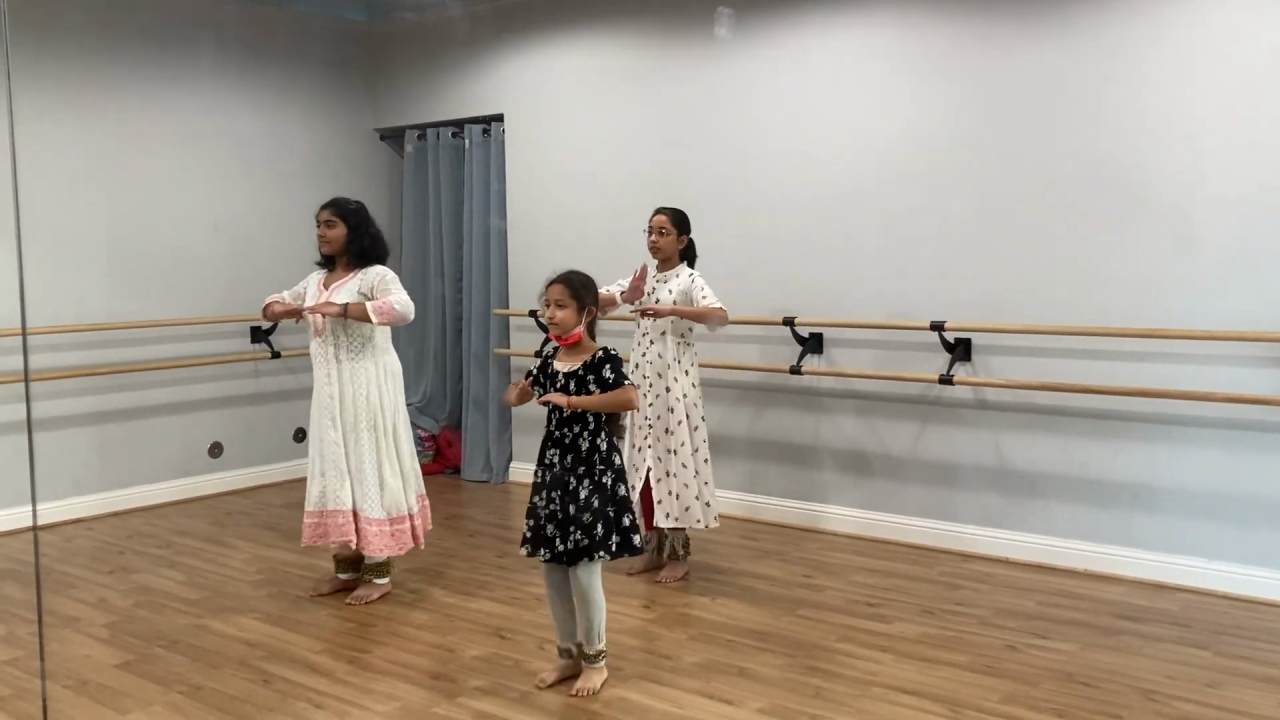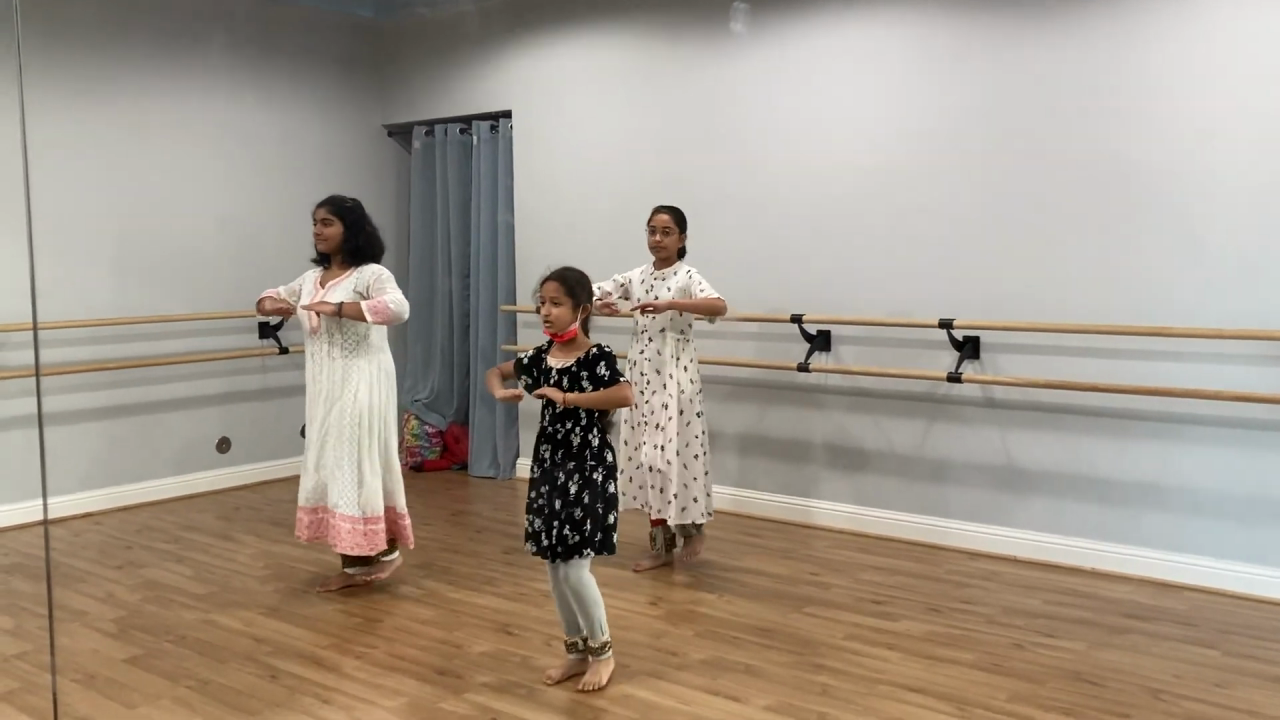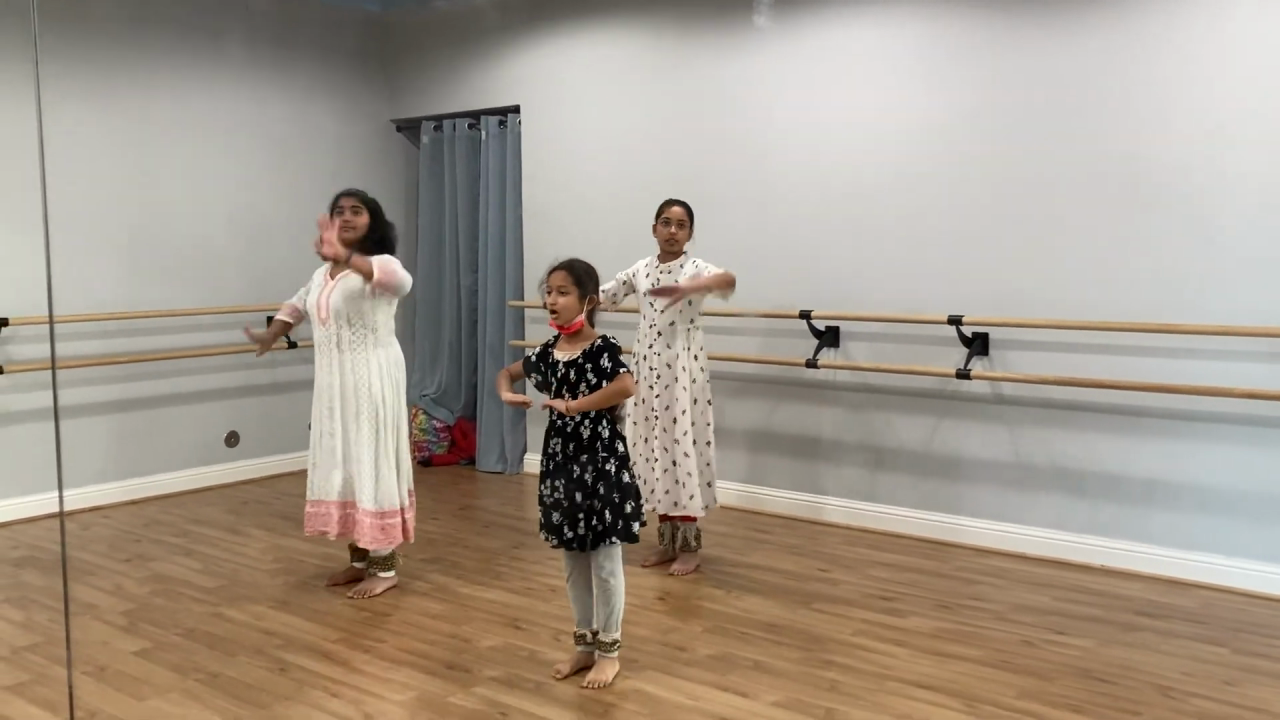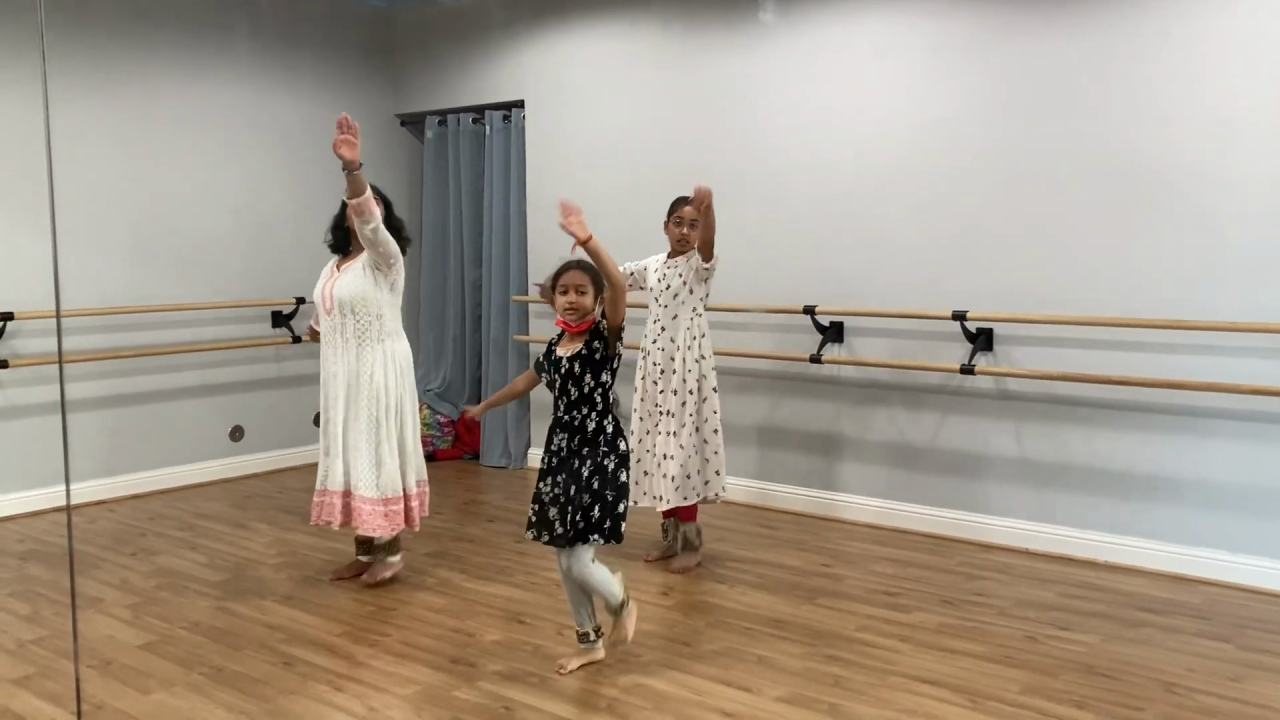
dt=0.5s
person 1, frame 1
left shoulder: (603, 359)
right shoulder: (549, 360)
left elbow: (630, 398)
right elbow: (513, 391)
left wrist: (572, 401)
right wrist: (518, 397)
left hip: (593, 473)
right hip: (553, 470)
left knee: (584, 572)
right knee: (552, 571)
left ankle: (595, 661)
right ankle: (569, 654)
person 1, frame 2
left shoulder: (597, 357)
right shoulder: (540, 355)
left elbow: (626, 396)
right elbow: (496, 372)
left wrist: (567, 397)
right wrist: (501, 392)
left hip: (587, 468)
right hip: (549, 465)
left knee: (573, 568)
right knee: (555, 567)
left ankle: (602, 651)
right ankle: (577, 650)
person 1, frame 3
left shoulder: (603, 348)
right shoulder: (548, 349)
left elbow: (626, 388)
right elbow: (507, 372)
left wrist: (575, 407)
right wrist: (507, 394)
left hip: (601, 460)
right hip: (559, 459)
left knee: (604, 561)
right knee: (574, 559)
left ankle: (608, 651)
right ankle: (585, 644)
person 1, frame 4
left shoulder: (605, 338)
right shoulder: (554, 347)
left elbow: (617, 290)
right elbow: (531, 378)
left wrist: (588, 242)
right wrist: (485, 407)
left hip: (599, 457)
right hip: (560, 453)
left knee: (577, 563)
right knee: (566, 560)
left ankle: (621, 605)
right ankle: (589, 641)
person 2, frame 1
left shoulder: (376, 276)
right shoulder: (316, 280)
left elbow: (403, 309)
right elbow: (274, 303)
left wrist: (342, 309)
right wrist: (280, 309)
left hip: (369, 388)
right hip: (330, 391)
left knee: (371, 469)
right knee: (332, 472)
left ankle: (379, 574)
right ankle: (347, 567)
person 2, frame 2
left shoulder: (371, 274)
right shoulder: (311, 278)
left elbow: (398, 308)
right elbow: (271, 297)
left wrist: (337, 308)
right wrist: (272, 305)
left hip: (362, 385)
right hip: (325, 388)
left knee: (357, 467)
right knee: (329, 469)
left ankle: (386, 549)
right ankle: (353, 563)
person 2, frame 3
left shoulder: (378, 266)
right shoulder: (324, 274)
left elbow: (399, 281)
right elbow: (298, 306)
left wrist: (346, 255)
right wrist: (271, 334)
left hip: (372, 381)
right hip: (333, 384)
left knee: (372, 464)
right knee: (340, 465)
left ankle: (385, 568)
right ankle: (360, 559)
person 2, frame 4
left shoulder: (385, 256)
right shoulder: (335, 265)
left elbow: (369, 220)
left wrist: (353, 167)
right wrist: (315, 332)
left hip: (379, 371)
right hip: (342, 373)
left knee: (375, 455)
right knee: (345, 457)
left ankle: (388, 550)
right ankle: (365, 553)
person 3, frame 1
left shoulder: (689, 280)
right shoulder: (642, 279)
left elbow: (720, 316)
right elbow: (596, 301)
left wrist: (671, 310)
right wrist: (624, 297)
left hip: (675, 380)
right hip: (641, 379)
left knee: (675, 460)
right knee: (644, 463)
left ankle: (677, 555)
right ankle: (654, 548)
person 3, frame 2
left shoulder: (687, 277)
right shoulder: (635, 277)
left elbow: (719, 307)
right elbow: (590, 293)
left wrist: (670, 304)
right wrist: (599, 304)
left hip: (675, 377)
right hip: (642, 377)
left knee: (670, 454)
right knee: (646, 457)
left ankle: (690, 529)
right ankle: (661, 545)
person 3, frame 3
left shoulder: (694, 269)
right shoulder: (641, 270)
left elbow: (728, 280)
right elbow: (603, 297)
left wrist: (687, 287)
left hip: (684, 372)
right hip: (647, 371)
left knee: (682, 452)
right knee: (654, 452)
left ankle: (689, 546)
right ankle: (667, 541)
person 3, frame 4
left shoulder: (701, 264)
right shoulder: (650, 266)
left elbow: (710, 245)
left wrist: (706, 207)
left hip: (687, 367)
right hip: (653, 365)
left knee: (680, 447)
right knee: (656, 446)
left ankle: (690, 544)
right ankle: (671, 536)
